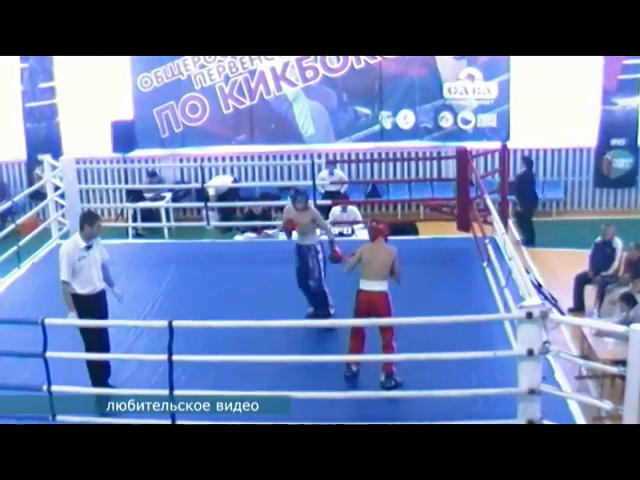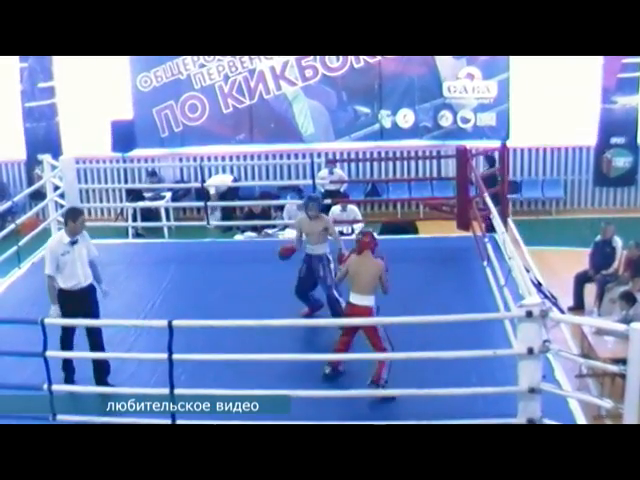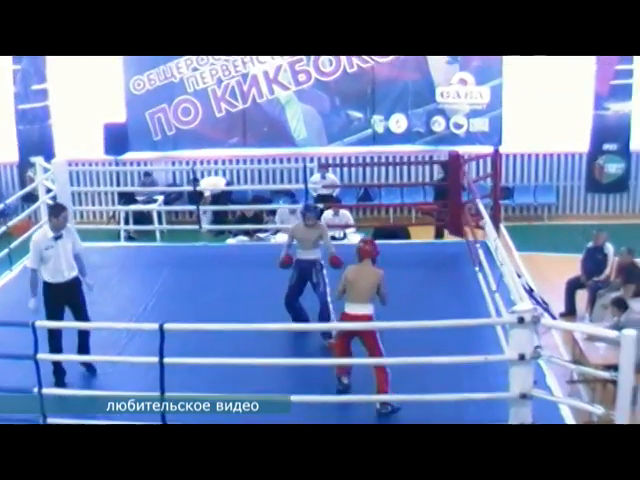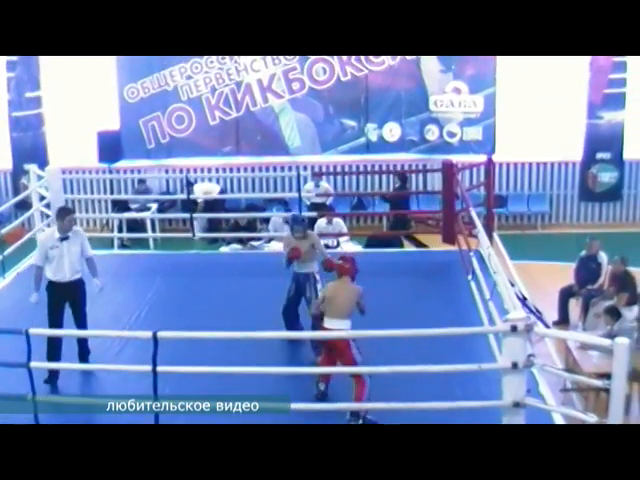
dt=0.4s
person 1, frame 1
left shoulder: (96, 242)
right shoulder: (68, 249)
right elbow: (65, 283)
left wrist: (113, 287)
right wrist: (71, 311)
left hip: (99, 296)
right hip: (82, 301)
left knee: (103, 343)
right knee: (92, 346)
left ankle: (103, 382)
right ankle: (99, 390)
person 1, frame 2
left shoulder: (83, 236)
right shoulder: (53, 244)
right elbow: (50, 278)
left wrist: (100, 284)
right wrist: (54, 306)
left hip: (88, 292)
right hip: (67, 296)
left knee: (96, 337)
right knee: (67, 338)
left ankle: (102, 380)
right ankle: (68, 374)
person 1, frame 3
left shoulder: (70, 231)
right shoulder: (38, 239)
right elbow: (33, 270)
left wrist: (85, 277)
right wrist: (33, 297)
left hip: (73, 284)
right hip: (52, 289)
left knee: (84, 323)
right knee: (55, 333)
left ankle: (85, 359)
right ankle: (59, 375)
person 1, frame 4
left shoulder: (79, 234)
right shoulder: (45, 238)
left elbow: (88, 257)
right elbow: (39, 266)
left wrist: (96, 278)
right wrist: (36, 291)
left hip: (76, 285)
right hip: (55, 287)
left knee: (81, 325)
right knee: (54, 330)
left ankle: (84, 357)
right ankle: (53, 373)
person 2, frame 1
left shoulder: (364, 248)
right shoulder: (392, 251)
left elbow: (348, 267)
right elbow: (397, 278)
left wrist: (350, 259)
left hip: (363, 295)
right hip: (381, 296)
left knee: (357, 331)
right knee: (387, 335)
left ankle: (352, 367)
right ankle: (388, 376)
person 2, frame 2
left shoulder: (352, 260)
right shoulder: (379, 264)
left elbow: (337, 279)
right elbow: (386, 290)
left hip: (351, 308)
right hip: (367, 311)
left knee: (346, 338)
right knee: (384, 349)
left ankle: (331, 367)
right ankle: (377, 383)
person 2, frame 3
left shoulder: (349, 270)
right shoulder: (379, 273)
left elbow: (339, 295)
right elbow: (384, 301)
left hip: (347, 318)
right hip: (365, 321)
left knee: (340, 347)
left ankle: (343, 380)
right ankle: (384, 403)
person 2, frame 4
left shoulder: (329, 287)
right shoulder: (357, 290)
left elbow: (314, 310)
right elbow: (363, 311)
left hip: (326, 332)
right hip: (342, 336)
left knee: (328, 358)
right knee: (360, 376)
left ankle: (322, 387)
right ankle: (355, 416)
person 3, frame 1
left shoulder: (312, 212)
right shoulder: (288, 211)
left elbow: (326, 228)
right elbow: (288, 236)
left wrist: (333, 245)
right wrist: (286, 229)
left hip: (313, 248)
right hip: (300, 247)
left knee: (318, 282)
right knee: (302, 280)
left ankle: (326, 314)
right ankle: (318, 308)
person 3, frame 2
left shoulder: (325, 221)
right shoulder: (300, 222)
left elbow: (337, 238)
right elbow: (298, 241)
left wrist: (341, 251)
right wrist: (292, 248)
left hip: (323, 259)
right hip: (308, 258)
left knee: (330, 292)
right knee: (300, 290)
right ankle: (314, 306)
person 3, frame 3
left shoulder: (321, 228)
right shoulder: (295, 229)
left elbow: (328, 245)
right elbow: (287, 245)
left wrist: (334, 255)
right wrist: (284, 256)
left hip: (315, 265)
right hip: (299, 264)
left knee: (323, 299)
right knee: (290, 298)
left ankle: (328, 335)
right ankle: (301, 321)
person 3, frame 4
left shoulder: (312, 237)
right shoulder: (288, 240)
left elbow: (323, 253)
right elbow: (287, 265)
left wrist: (328, 261)
right wrist: (289, 257)
left hip: (311, 277)
right hip: (297, 276)
right knee: (288, 309)
left ankle: (320, 351)
right ankle: (296, 332)
